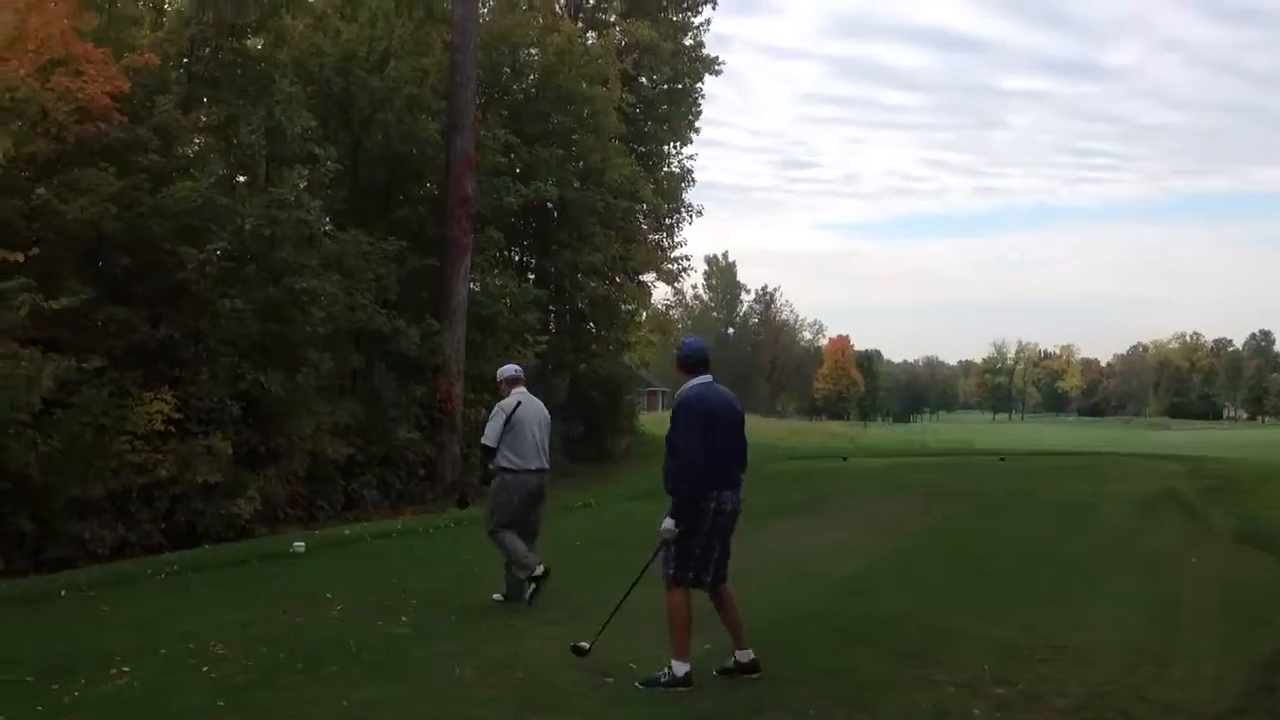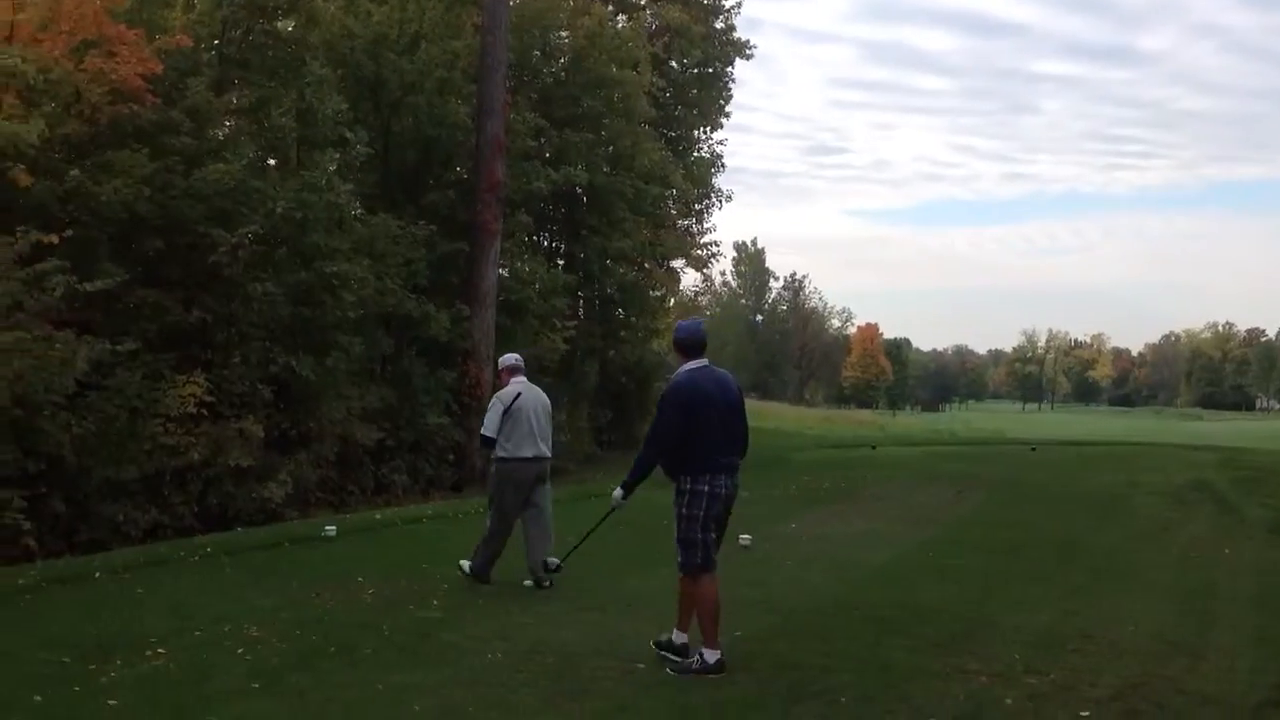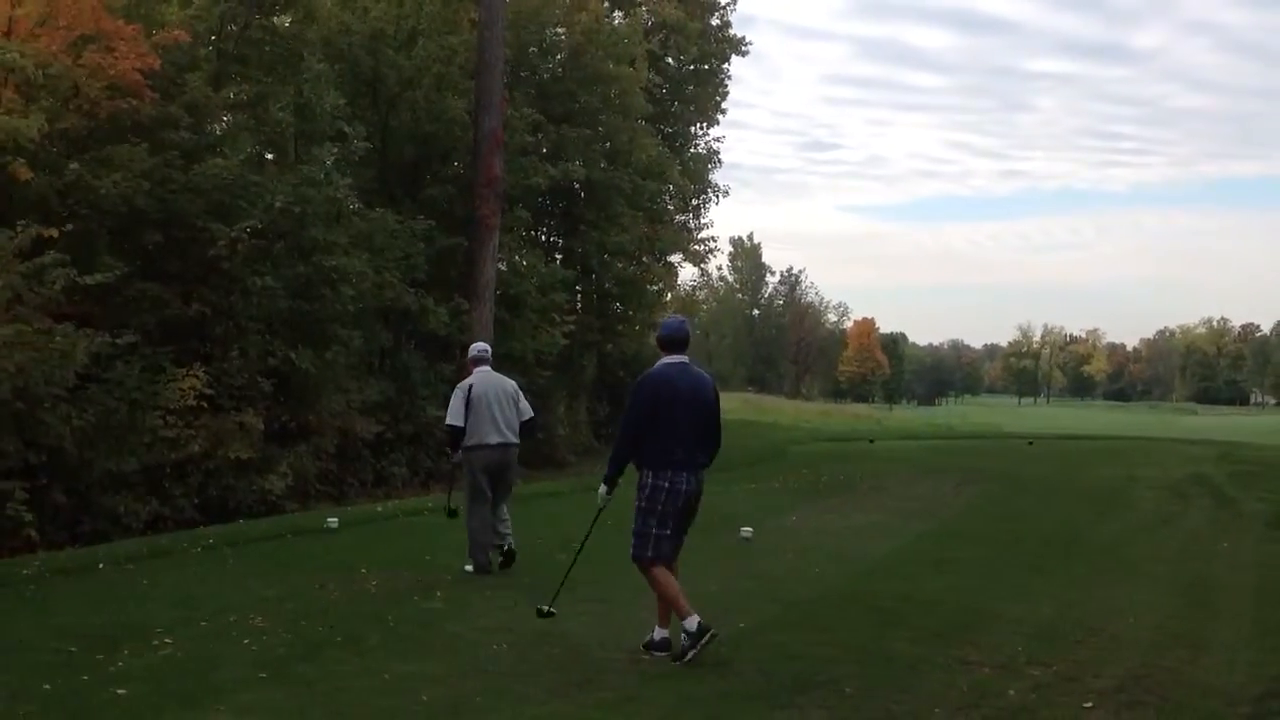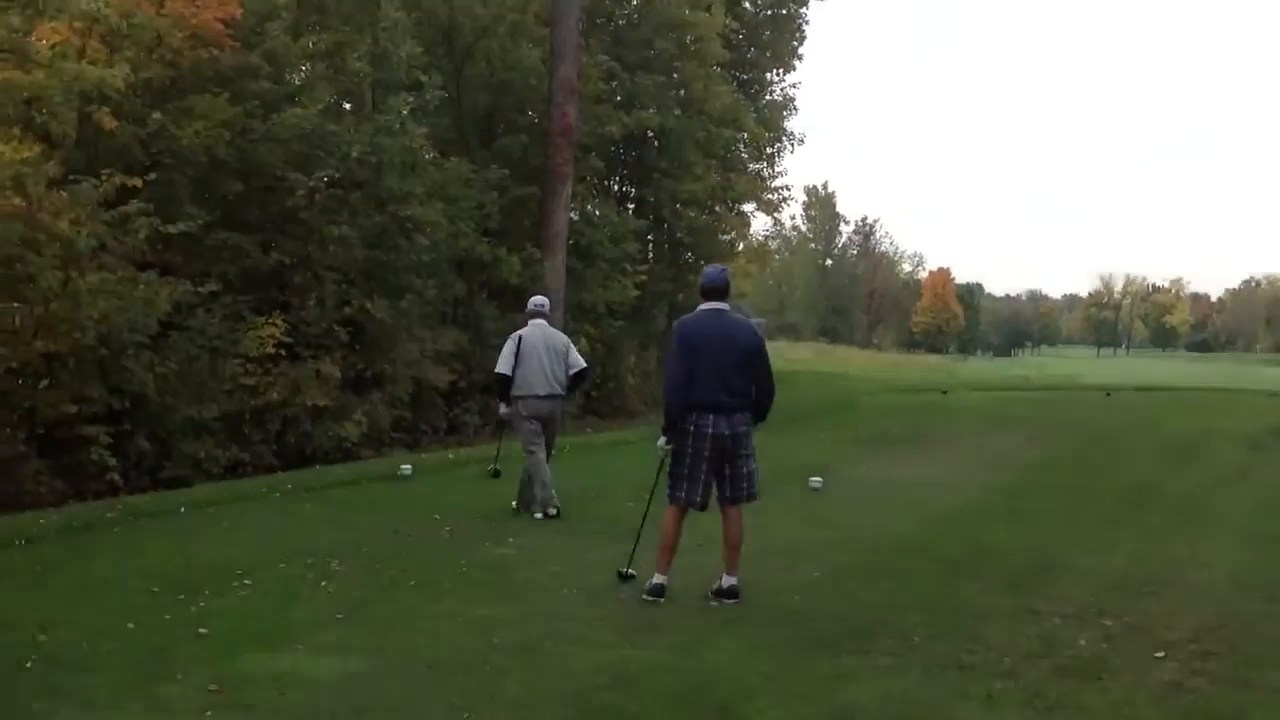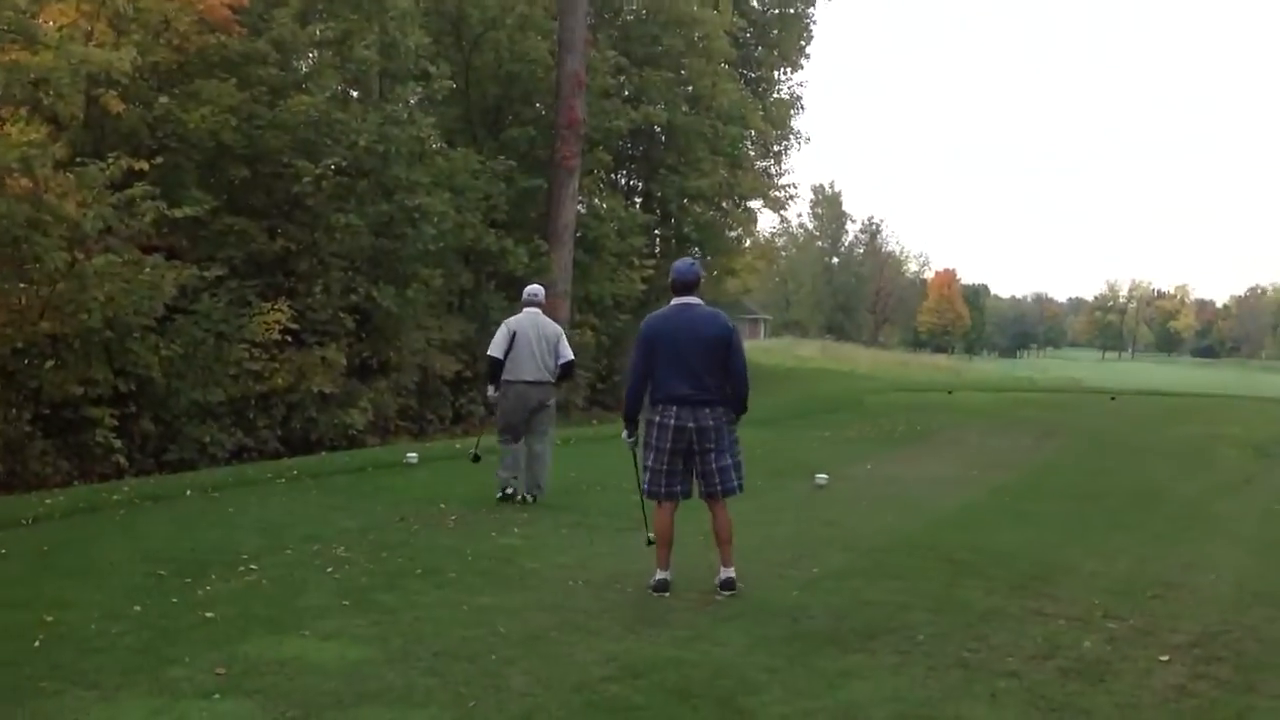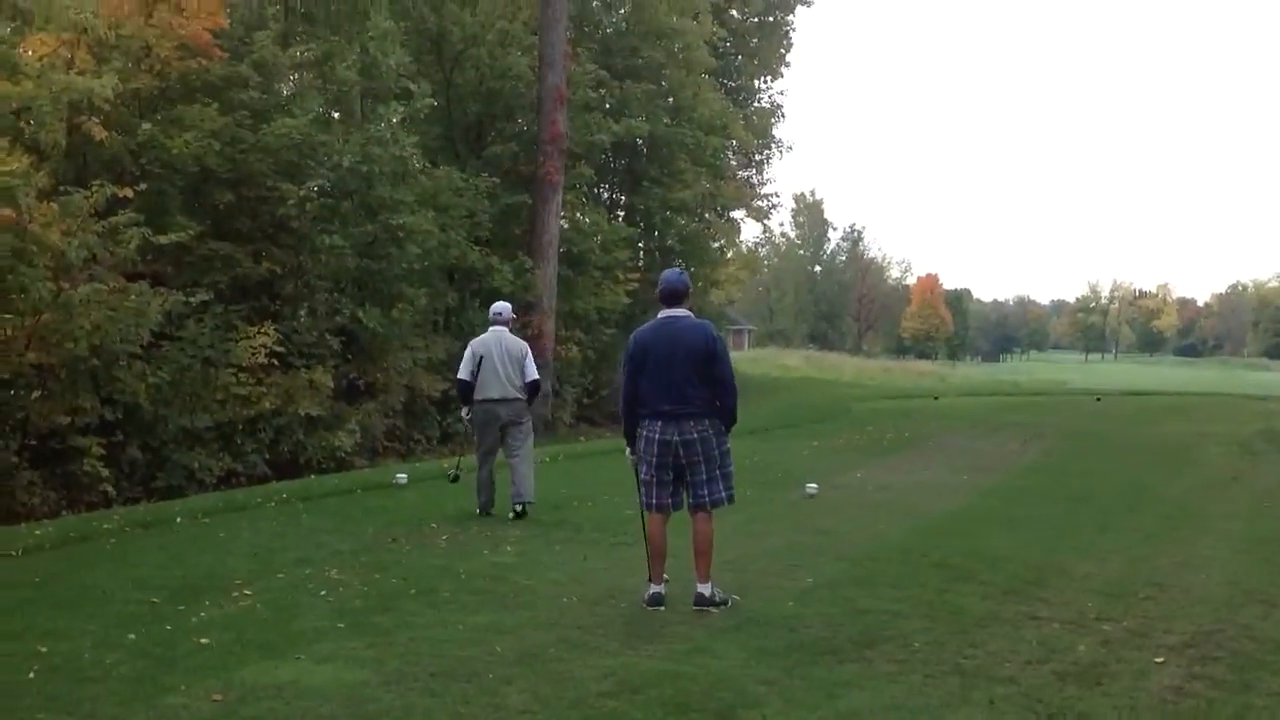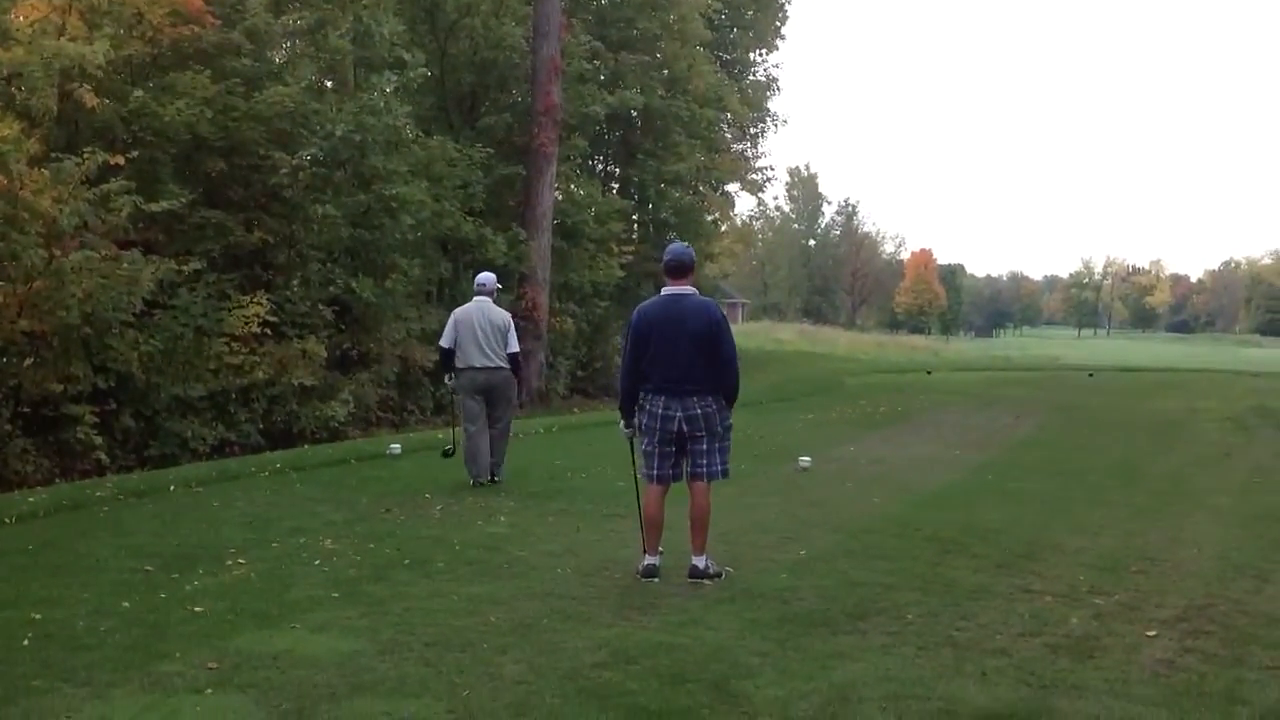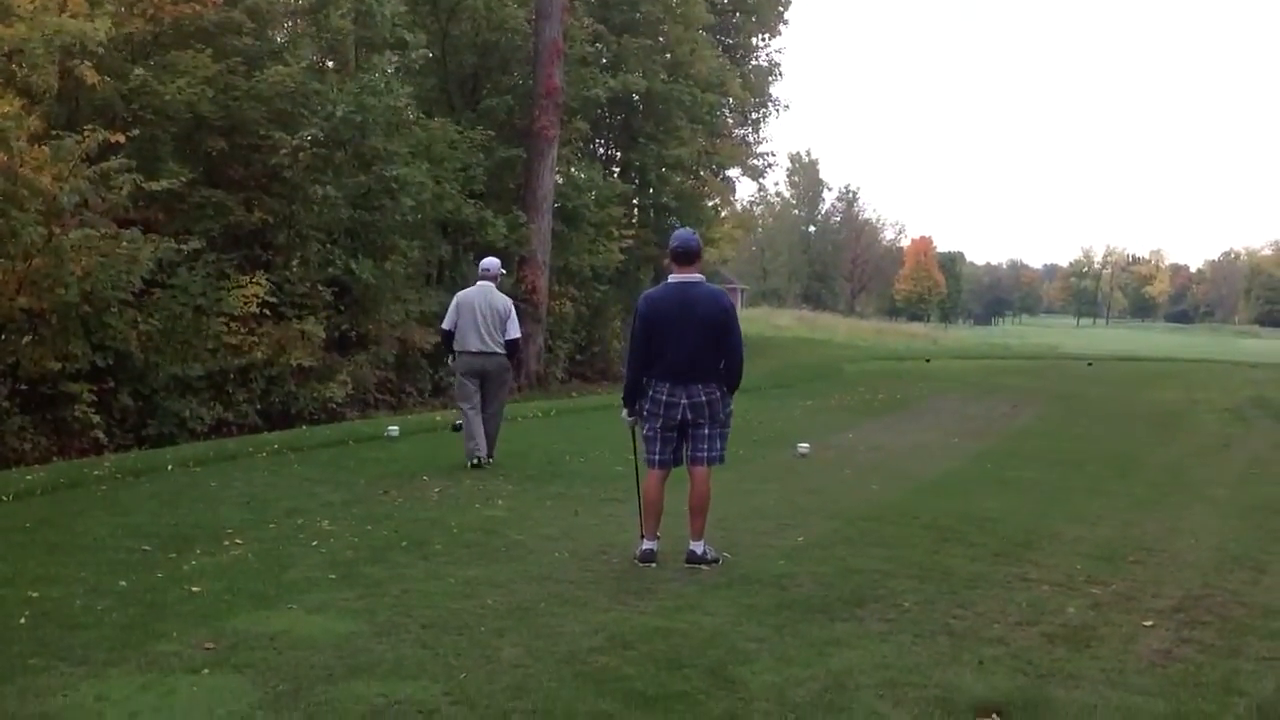
dt=0.4s
person 1, frame 1
left shoulder: (689, 401)
right shoulder: (727, 398)
left elbow: (688, 464)
right elbow: (739, 453)
left wrist: (675, 514)
left hip: (702, 502)
right hip: (727, 496)
left knee: (676, 580)
right knee: (715, 580)
left ankle: (679, 668)
right ankle: (744, 656)
person 1, frame 2
left shoulder: (680, 388)
right shoulder: (728, 381)
left elbow: (657, 444)
right elbow: (741, 436)
left wrist: (627, 486)
left hip: (697, 483)
right hip: (726, 481)
left knee: (700, 568)
right knee: (695, 564)
left ankle: (711, 655)
right ankle: (678, 638)
person 1, frame 3
left shoulder: (652, 381)
right shoulder: (705, 382)
left elbow: (629, 435)
right elbow: (714, 437)
left wrist: (610, 480)
left hip: (659, 478)
right hip: (691, 478)
left knee: (648, 559)
right knee: (664, 557)
left ankle: (693, 625)
right ankle: (661, 634)
person 1, frame 4
left shoulder: (685, 328)
right shoulder: (747, 330)
left elbow: (674, 383)
right elbow: (765, 384)
left wrist: (669, 430)
right wrist: (754, 419)
left hip: (696, 422)
right hip: (736, 424)
left knee: (677, 503)
right knee: (732, 505)
left ankle: (659, 580)
right ankle: (730, 581)
person 1, frame 5
left shoulder: (653, 324)
right shoulder: (720, 322)
left elbow: (637, 377)
right elbow: (738, 375)
left wrist: (630, 422)
right wrist: (735, 413)
left hip: (667, 416)
right hip: (712, 416)
left knee: (665, 500)
right knee: (717, 499)
left ankle: (662, 575)
right ankle: (728, 573)
person 1, frame 6
left shoulder: (640, 337)
right shoulder: (706, 332)
left elbow: (629, 392)
right elbow: (726, 386)
left wrist: (631, 438)
right wrist: (725, 426)
left hip: (655, 430)
right hip: (700, 429)
left knee: (657, 513)
right knee: (702, 511)
left ankle: (656, 589)
right ankle: (704, 589)
person 1, frame 7
left shoulder: (644, 313)
right shoulder: (710, 311)
left elbow: (630, 368)
right elbow: (728, 364)
left wrist: (627, 413)
right wrist: (727, 403)
left hip: (657, 406)
right hip: (702, 405)
left knee: (655, 485)
right knee: (700, 485)
left ankle: (650, 560)
right ankle: (699, 561)
person 1, frame 8
left shoulder: (651, 300)
right shoulder: (719, 299)
left elbow: (637, 356)
right elbow: (734, 353)
left wrist: (631, 401)
right wrist: (728, 390)
left hip: (660, 393)
right hip: (706, 393)
left knee: (655, 470)
right knee: (700, 470)
left ankle: (648, 545)
right ankle: (697, 547)
person 2, frame 1
left shoulder: (505, 407)
right shoulder: (541, 407)
left elbow: (487, 446)
left wrist: (491, 463)
left hip: (512, 477)
right hip: (539, 476)
left knee: (499, 528)
right knee: (525, 533)
left ankle: (532, 568)
right ankle: (514, 589)
person 2, frame 2
left shoulder: (503, 396)
right shoulder: (542, 396)
left elbow: (487, 438)
left wrist: (499, 447)
left hip: (511, 465)
right hip: (540, 464)
left knee: (500, 519)
right knee: (538, 518)
left ankle: (479, 568)
right ankle: (542, 574)
person 2, frame 3
left shoulder: (465, 387)
right shoulder: (509, 384)
left elbow: (454, 426)
right elbow: (527, 420)
left wrist: (455, 450)
left hip: (478, 452)
right hip: (508, 451)
left knee: (478, 506)
right knee: (498, 501)
left ankle: (481, 562)
right ankle: (504, 543)
person 2, frame 4
left shoulder: (517, 338)
right shoulder: (561, 339)
left elbow: (503, 374)
right elbow: (581, 371)
left wrist: (504, 402)
right wrist: (565, 390)
left hip: (526, 402)
right hip: (554, 402)
left knee: (535, 453)
right knee: (540, 452)
left ankle: (548, 504)
right ankle: (525, 500)
person 2, frame 5
left shoulder: (510, 324)
right shoulder: (554, 328)
left elbow: (494, 358)
right elbow: (568, 364)
left wrist: (492, 384)
right wrist: (553, 380)
left hip: (514, 388)
right hip: (544, 391)
left knee: (509, 437)
right knee: (539, 441)
left ankle: (508, 485)
right ankle: (532, 491)
person 2, frame 6
left shoulder: (476, 344)
right shoulder: (520, 345)
left elbow: (463, 380)
right elbow: (534, 382)
left wrist: (466, 405)
right wrist: (526, 402)
left hip: (485, 408)
right hip: (516, 407)
left knee: (485, 458)
right knee: (520, 456)
left ankle: (485, 506)
right ankle: (520, 502)
person 2, frame 7
left shoulder: (458, 314)
right shoulder: (504, 316)
left elbow: (446, 348)
right elbow: (513, 353)
left wrist: (449, 372)
right wrist: (515, 376)
left hip: (469, 376)
right hip: (500, 376)
left knee: (474, 426)
right knee: (499, 425)
left ankle: (478, 476)
right ankle: (495, 472)
person 2, frame 8
left shoulder: (461, 297)
right shoulder: (505, 302)
left elbow: (447, 330)
right elbow: (513, 340)
left wrist: (452, 352)
right wrist: (510, 361)
left hip: (467, 360)
right hip: (496, 361)
left knee: (470, 408)
right knee: (491, 410)
left ankle: (476, 454)
right ankle: (487, 455)
